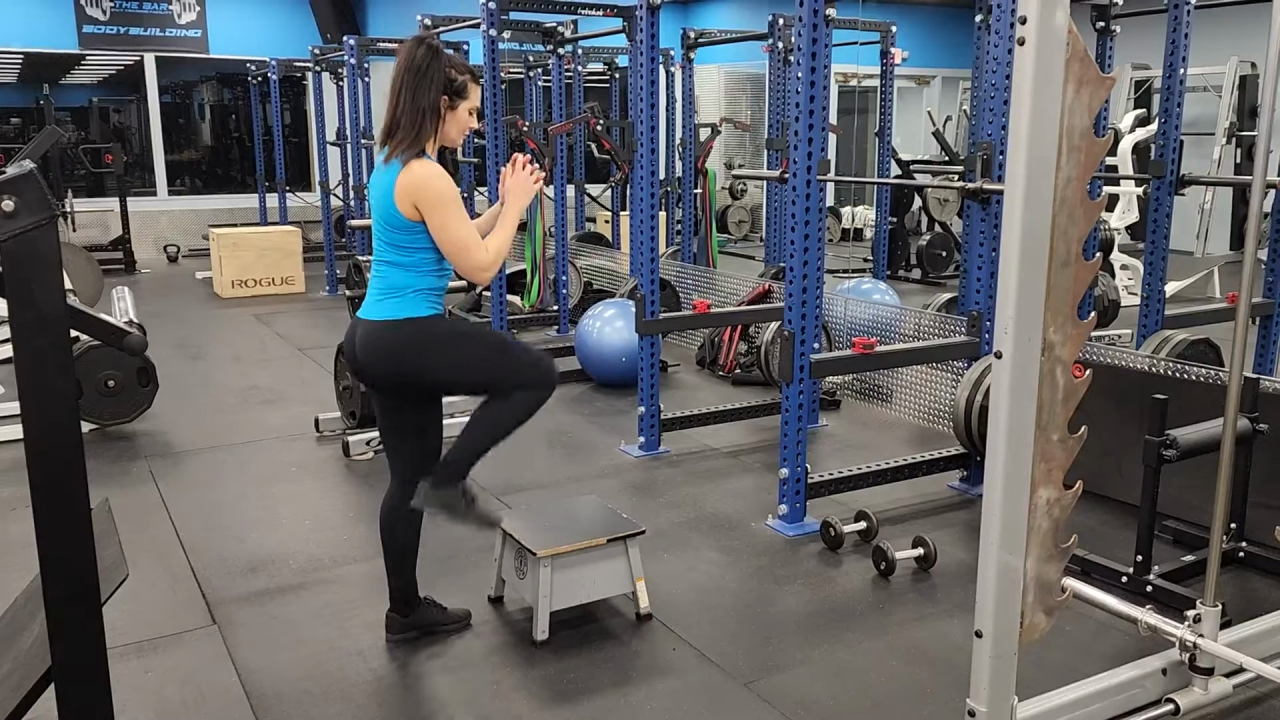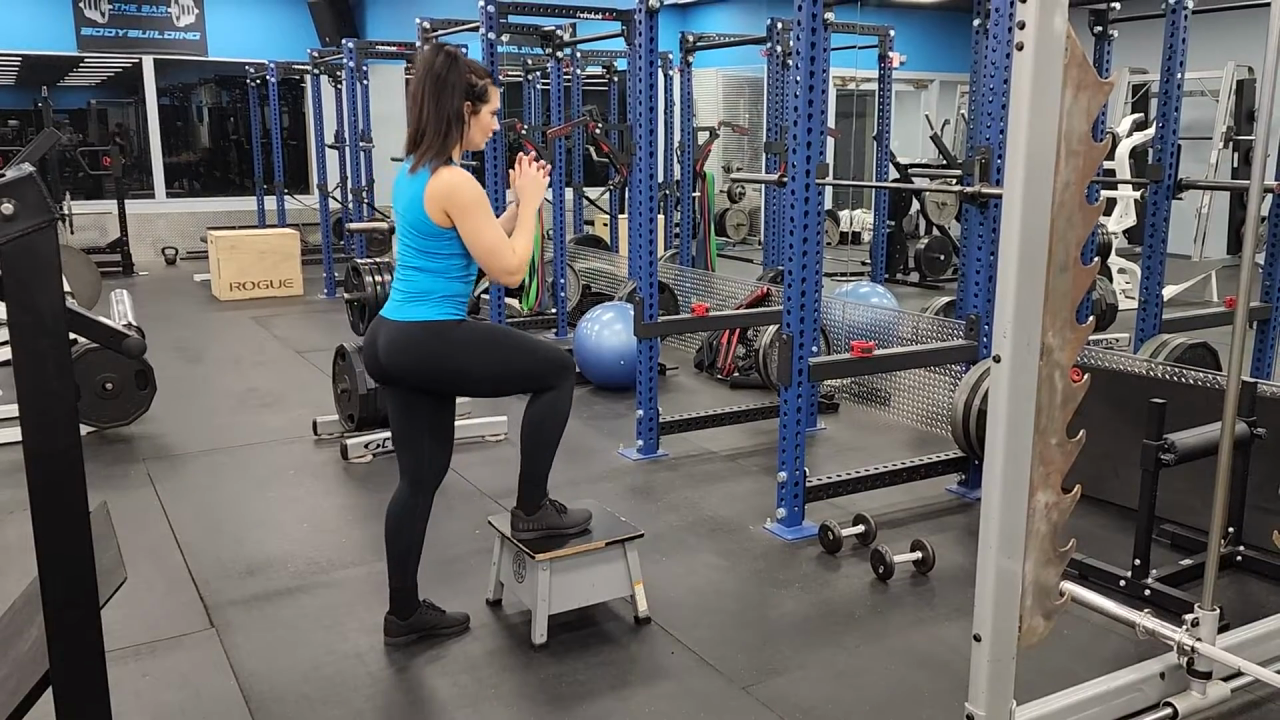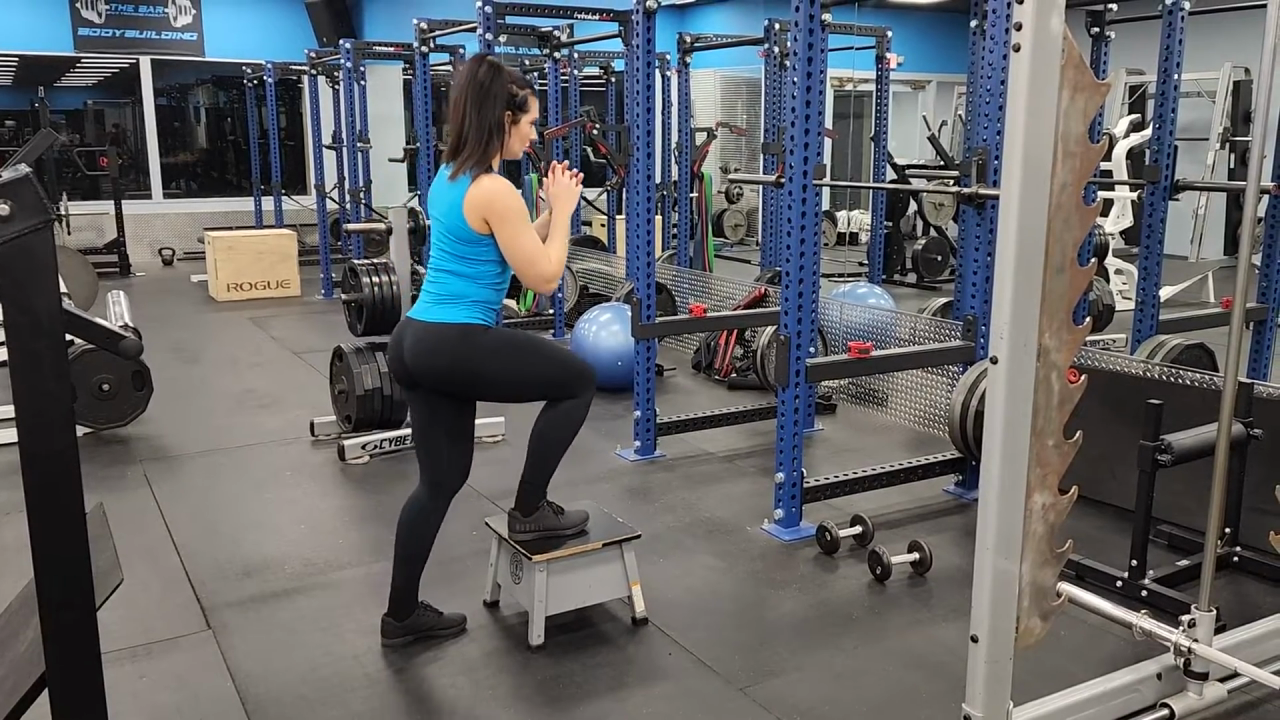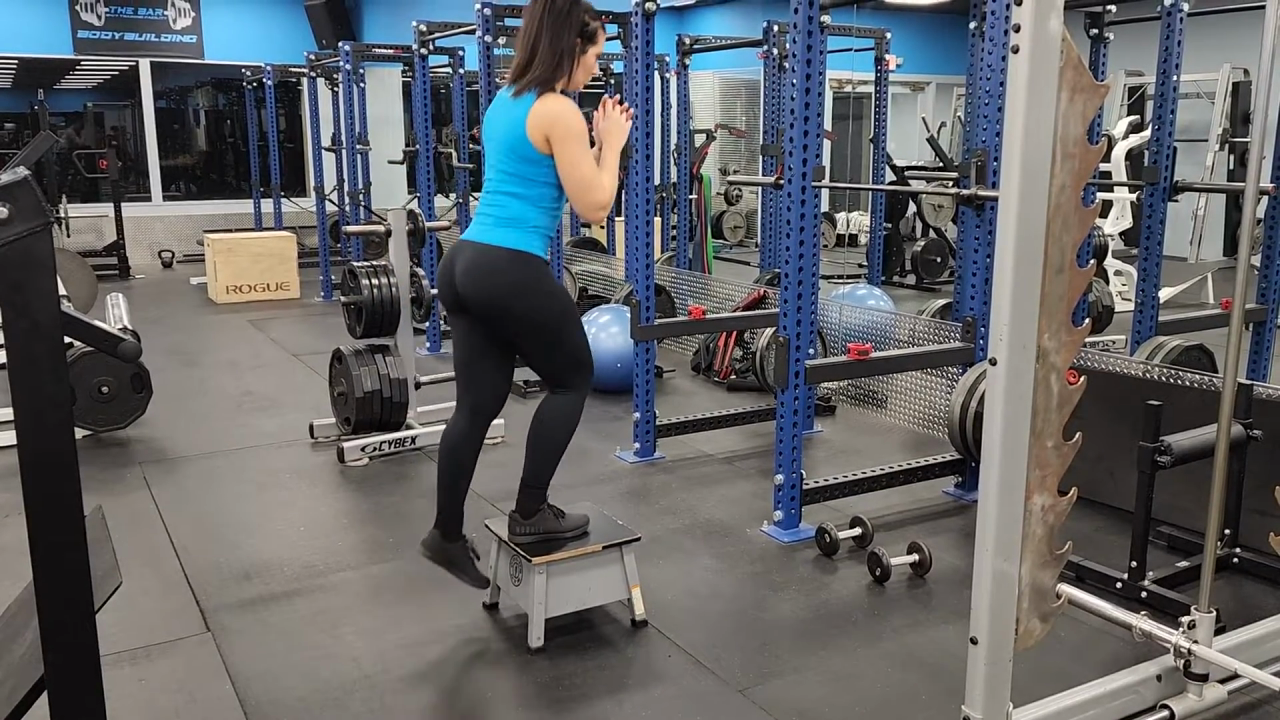
dt=0.5s
person 1, frame 1
left shoulder: (391, 164)
right shoulder: (426, 177)
left elbow: (450, 244)
right elbow: (479, 267)
left wrist: (501, 204)
right wrist: (515, 206)
left hip: (373, 337)
right hip: (408, 338)
left knee: (409, 474)
right knee: (535, 373)
left ankle: (406, 610)
right ankle: (449, 481)
person 1, frame 2
left shoulder: (413, 170)
right shoulder: (455, 183)
right elbow: (509, 270)
left wrist: (519, 205)
right wrist: (530, 203)
left hip: (391, 340)
right hip: (430, 342)
left knee: (419, 477)
right knee: (557, 371)
left ankle: (404, 612)
right ankle: (532, 508)
person 1, frame 3
left shoulder: (449, 176)
right shoulder: (493, 191)
right elbow: (543, 278)
left wrist: (551, 213)
right wrist: (562, 212)
left hip: (416, 342)
right hip: (457, 345)
left knee: (440, 480)
right knee: (576, 381)
left ankle: (402, 613)
right ankle: (529, 510)
person 1, frame 4
left shoulder: (505, 101)
right shoulder: (558, 111)
right elbow: (593, 207)
left wrist: (594, 144)
right wrist: (611, 145)
left hip: (464, 265)
right hip: (513, 273)
left knee: (476, 406)
right knee: (572, 381)
left ankle: (447, 534)
right ankle: (530, 516)
